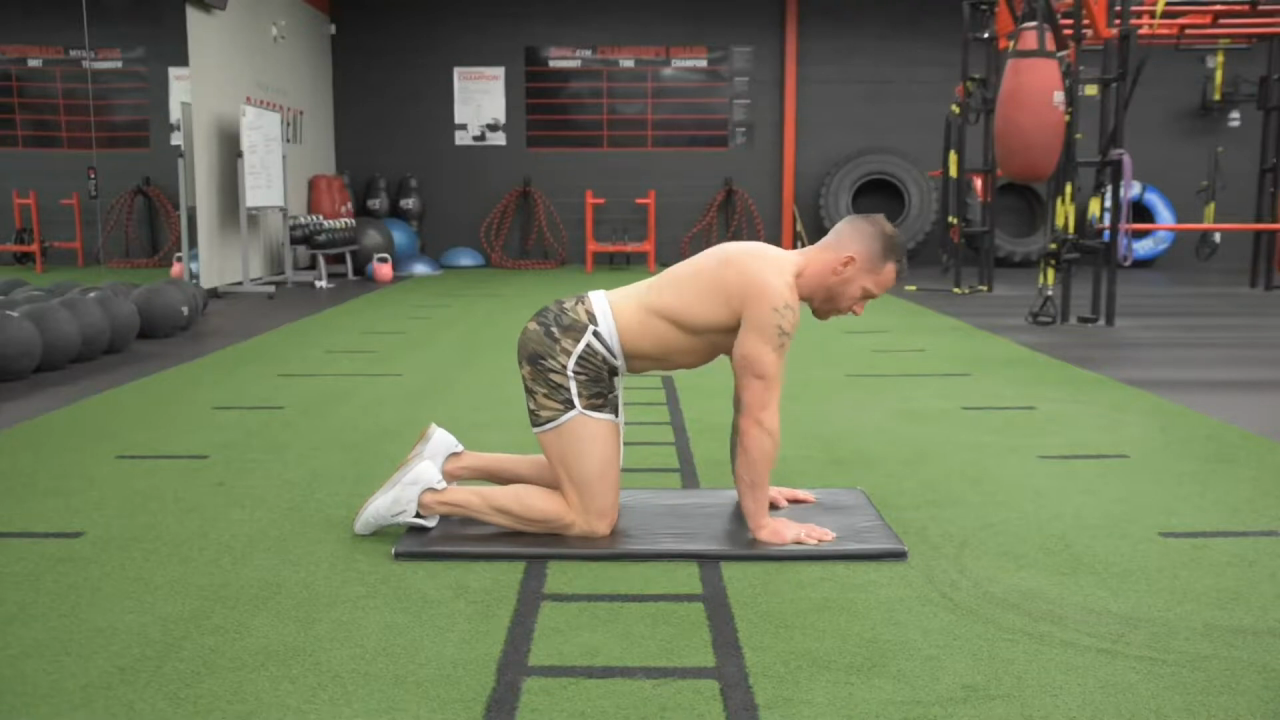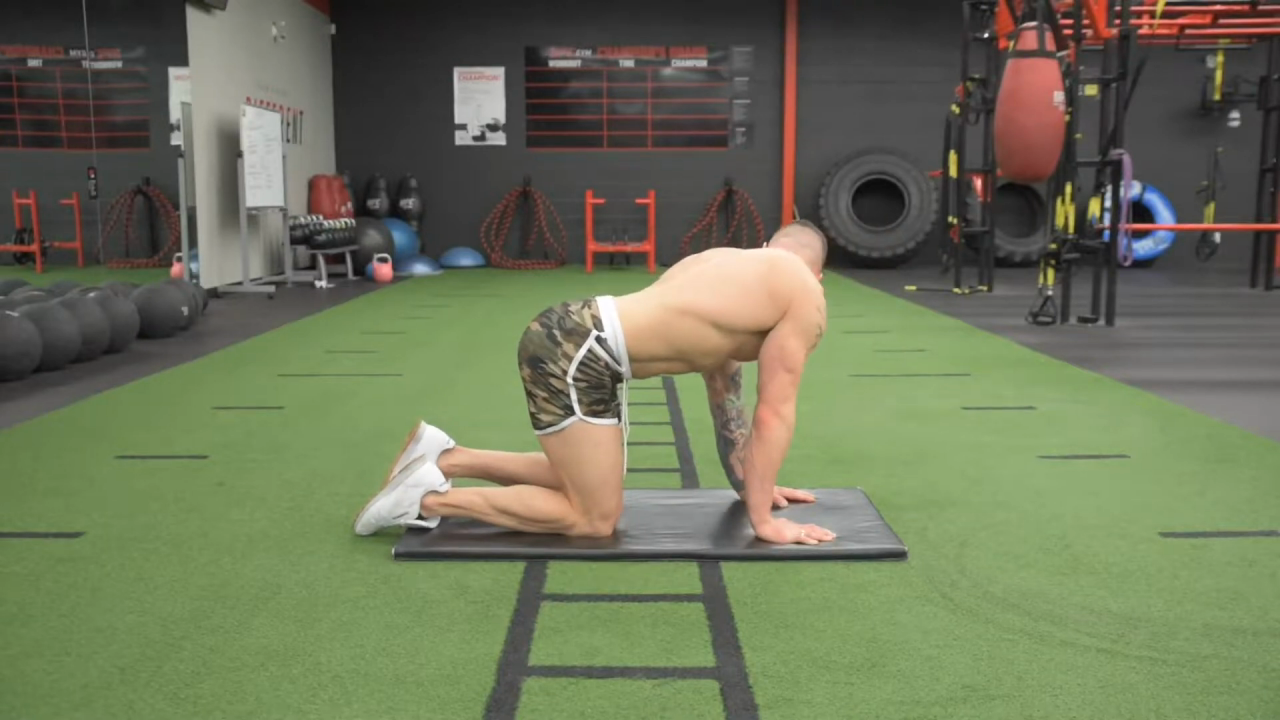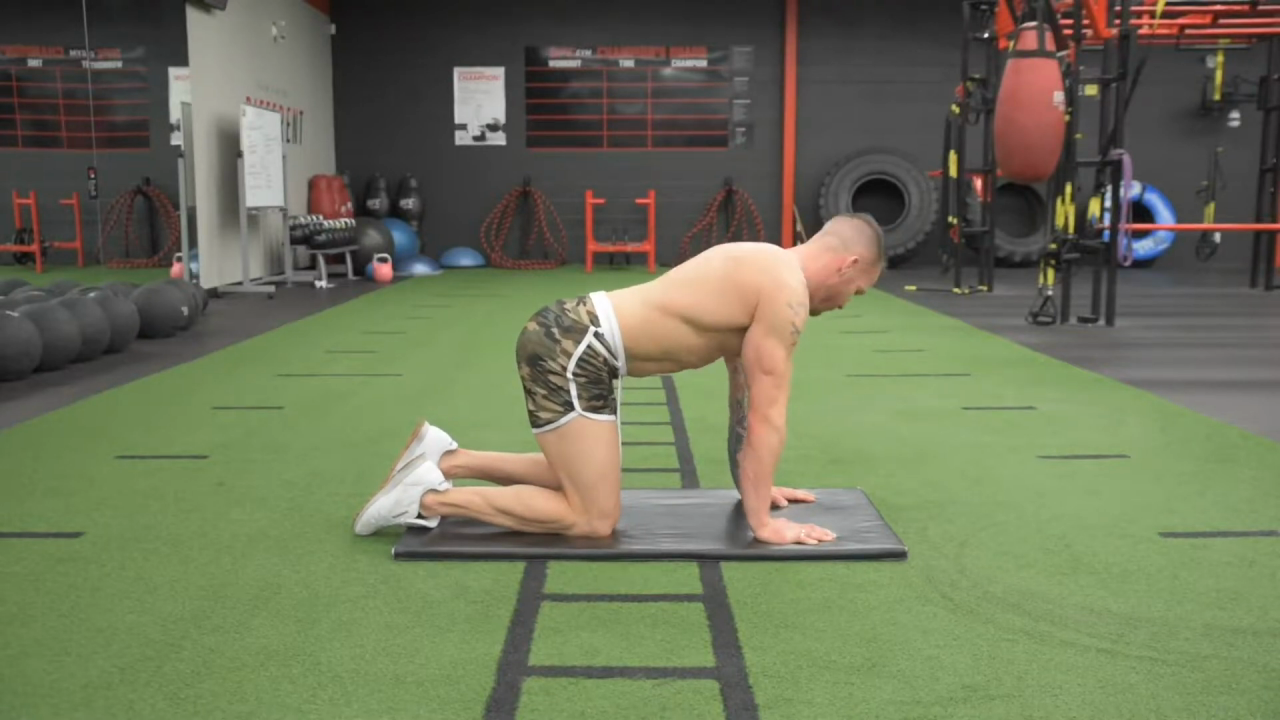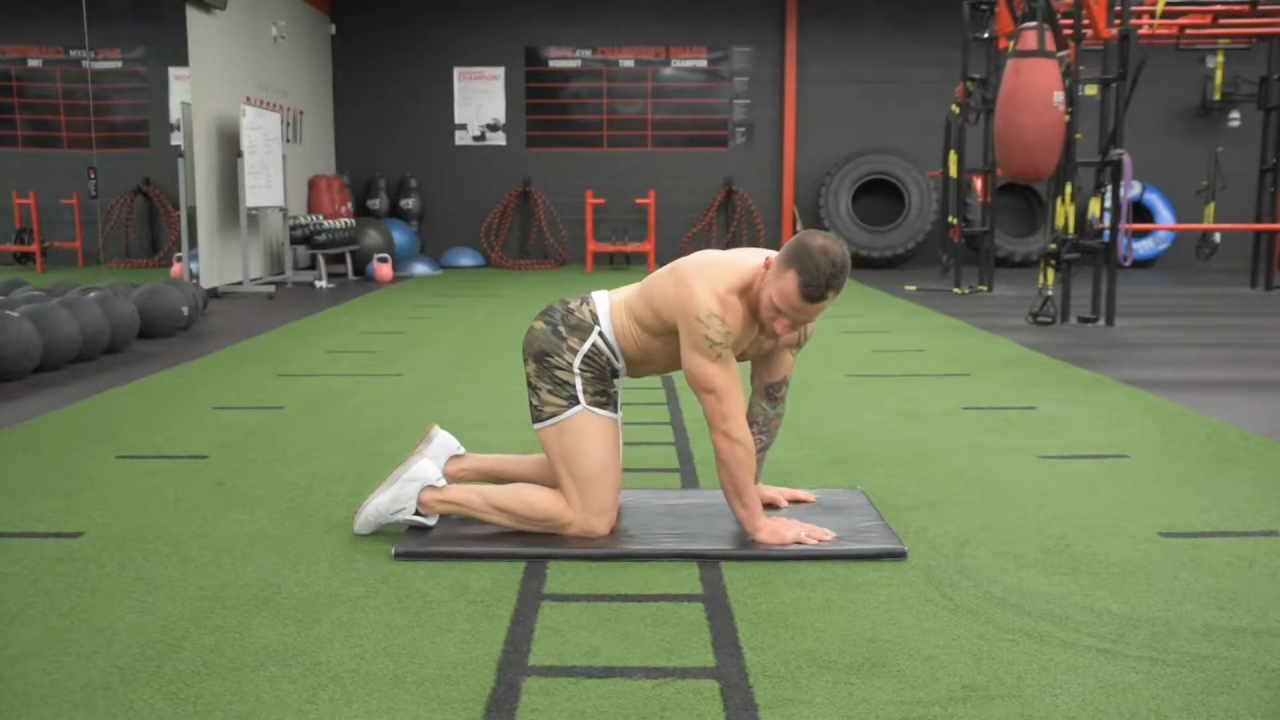
dt=1s
person 1, frame 1
left shoulder: (768, 275)
right shoulder: (776, 294)
left elbow: (748, 397)
right elbow: (759, 418)
left wrist: (754, 486)
right wrist: (759, 520)
left hip: (576, 343)
right hip: (567, 349)
left knee: (585, 481)
right knee: (593, 518)
left ankle: (449, 462)
right ankle: (426, 495)
person 1, frame 2
left shoulder: (734, 262)
right shoulder: (806, 297)
left elbow: (725, 394)
right elbow: (775, 413)
left wrist: (751, 485)
right wrist: (762, 517)
left hip: (569, 337)
right hip: (574, 356)
left knee: (583, 478)
right knee: (595, 519)
left ankle: (444, 458)
right ankle: (428, 497)
person 1, frame 3
left shoulder: (762, 271)
right shoulder: (787, 291)
left elbow: (744, 397)
right elbow: (765, 416)
left wrist: (751, 486)
right wrist: (762, 520)
left hip: (571, 339)
right hip: (569, 352)
left knee: (584, 479)
right knee: (594, 518)
left ankle: (445, 459)
right ankle: (428, 497)
person 1, frame 4
left shoulder: (793, 300)
right shoulder: (713, 302)
left elbow: (768, 402)
right elbow: (727, 429)
left wrist: (750, 485)
right wrist: (756, 523)
left hip: (589, 353)
right hip: (567, 347)
left knee: (588, 480)
right knee: (592, 518)
left ankle: (452, 463)
right ankle: (425, 494)
